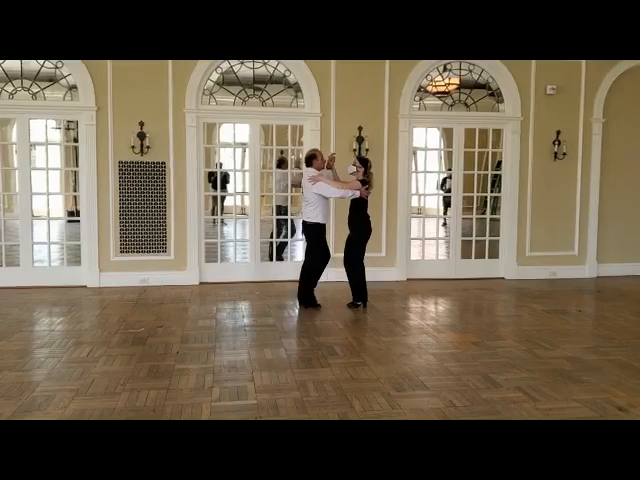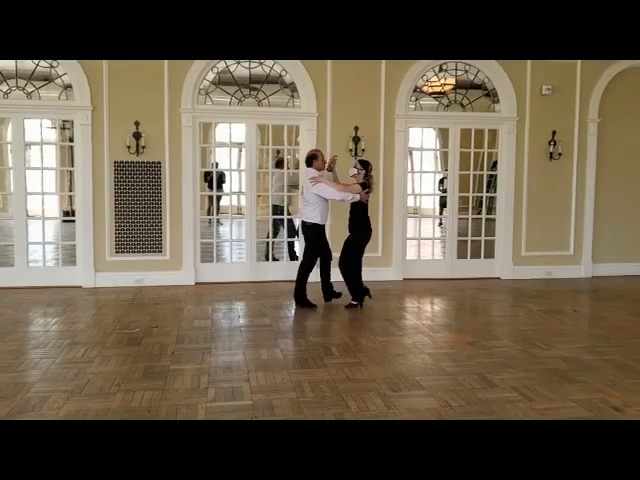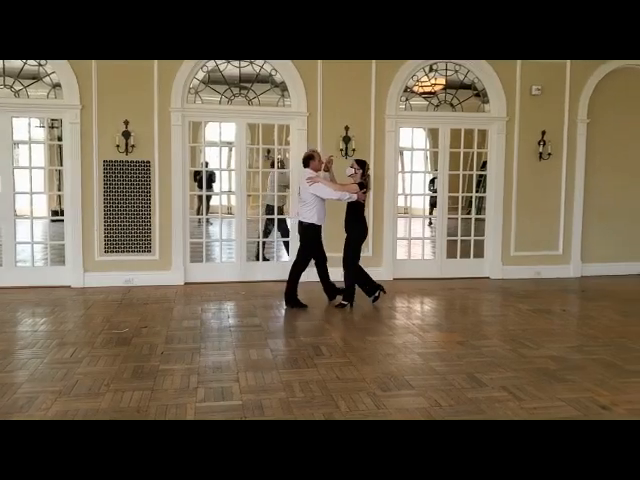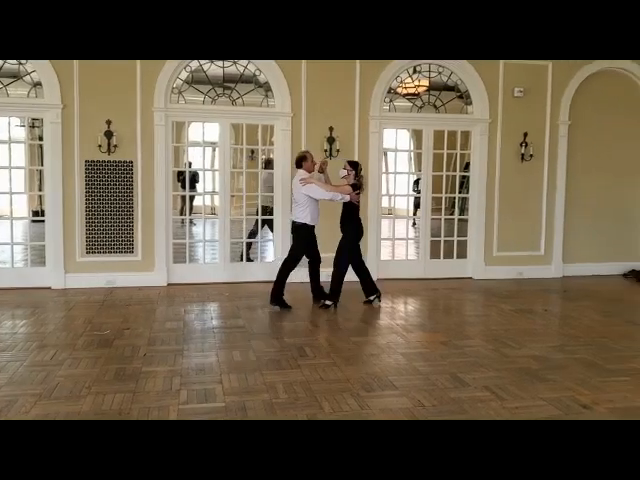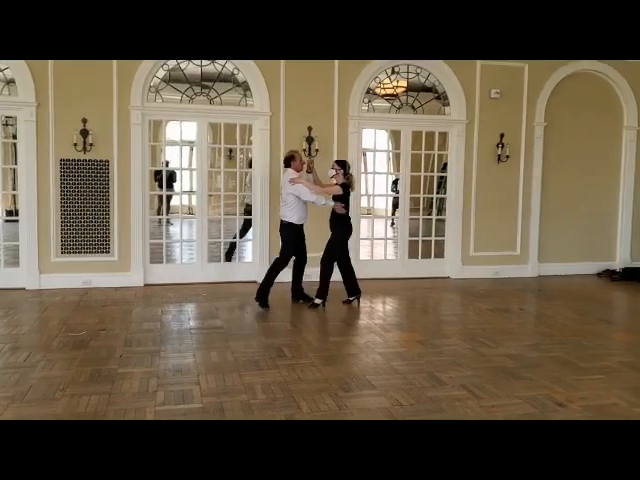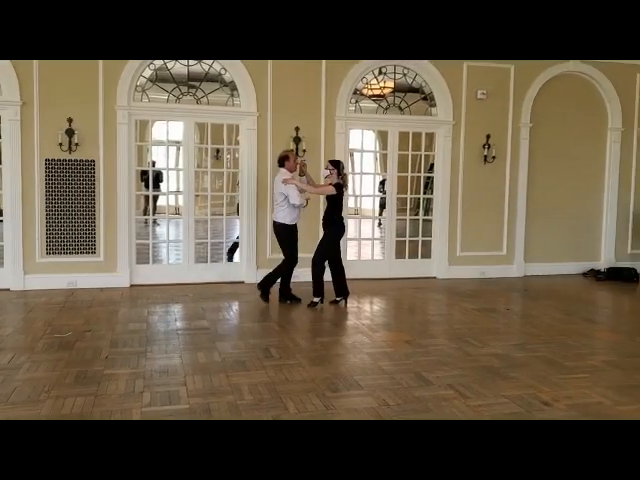
dt=0.2s
person 1, frame 1
left shoulder: (313, 177)
right shoulder: (313, 178)
left elbow: (330, 187)
right elbow: (336, 192)
left wrist: (330, 168)
right wrist: (358, 193)
left hip: (315, 224)
right hip: (313, 225)
left knee: (324, 257)
right knee: (312, 260)
left ankle: (306, 292)
right ankle: (304, 297)
person 1, frame 2
left shoulder: (313, 178)
right shoulder: (313, 179)
left elbow: (330, 189)
right elbow: (336, 194)
left wrist: (331, 171)
right wrist: (358, 196)
left hip: (315, 225)
right hip: (313, 226)
left knee: (326, 256)
right knee: (309, 261)
left ankle: (328, 292)
right ankle: (300, 297)
person 1, frame 3
left shoulder: (311, 178)
right shoulder: (310, 179)
left elbow: (326, 189)
right elbow: (333, 194)
left wrist: (327, 171)
right wrist: (355, 196)
left hip: (311, 226)
right hip: (309, 226)
left knee: (321, 259)
right knee: (302, 261)
left ankle: (330, 290)
right ankle: (291, 297)
person 1, frame 4
left shoulder: (303, 179)
right shoulder: (303, 180)
left elbow: (319, 190)
right elbow: (326, 194)
left wrist: (322, 173)
right wrist: (348, 197)
left hip: (306, 226)
right hip: (302, 227)
left knee: (315, 259)
right knee: (292, 260)
left ankle: (317, 292)
right ankle: (276, 296)
person 1, frame 5
left shoulder: (292, 178)
right shoulder: (292, 179)
left elbow: (306, 190)
right elbow: (310, 196)
left wrist: (310, 173)
right wrist: (332, 204)
left hip: (295, 226)
right hip: (290, 226)
left knee: (301, 258)
right knee: (283, 260)
left ankle: (297, 293)
right ankle: (262, 293)
person 1, frame 6
left shoulder: (285, 177)
right shoulder: (285, 179)
left elbow: (296, 191)
right elbow: (295, 200)
right wrist: (305, 202)
left hip: (287, 225)
right hip: (284, 225)
left knee: (290, 259)
right knee: (291, 260)
left ankle: (285, 293)
right ankle: (266, 284)
person 2, frame 1
left shoulder: (362, 183)
right shoulder: (356, 183)
left elbow: (342, 187)
right elbow: (340, 183)
left wrist: (322, 179)
right wrist: (332, 167)
left hip: (361, 228)
right hip: (357, 228)
left knee: (355, 262)
right knee: (350, 262)
left ankle: (360, 299)
right ankle: (358, 297)
person 2, frame 2
left shoulder: (363, 186)
right shoulder: (357, 186)
left elbow: (342, 189)
right elbow: (340, 186)
left wrist: (322, 180)
left hip: (361, 231)
right hip: (356, 230)
left knee: (353, 264)
right knee: (344, 262)
left ankle: (357, 298)
right ankle: (361, 292)
person 2, frame 3
left shoulder: (359, 186)
right shoulder: (354, 185)
left elbow: (339, 189)
right elbow: (337, 187)
left wrist: (320, 180)
left hip: (357, 230)
right hip: (354, 230)
left knee: (349, 263)
right knee: (350, 263)
left ankle: (347, 299)
right ankle: (374, 289)
person 2, frame 4
left shoulder: (353, 187)
right shoulder: (349, 187)
left elbow: (332, 190)
right elbow: (331, 188)
left wrist: (313, 181)
left hip: (352, 230)
right hip: (351, 230)
left knee: (340, 263)
right knee: (356, 263)
left ankle: (332, 299)
right ankle: (373, 293)
person 2, frame 5
left shoulder: (343, 187)
right shoulder: (338, 186)
left elbow: (321, 191)
right elbow: (320, 186)
left wrist: (302, 181)
right wrist: (312, 171)
left hip: (341, 229)
right hip: (340, 229)
left knee: (326, 261)
right knee: (343, 261)
left ankle: (321, 297)
right ankle: (354, 294)
person 2, frame 6
left shoulder: (336, 187)
right shoulder: (331, 185)
left elbow: (314, 191)
right elbow: (315, 186)
left wrist: (295, 182)
right wrist: (305, 172)
left hip: (334, 228)
right hip: (333, 228)
left knee: (318, 260)
right knee: (334, 261)
left ankle: (318, 296)
right ankle: (342, 294)
